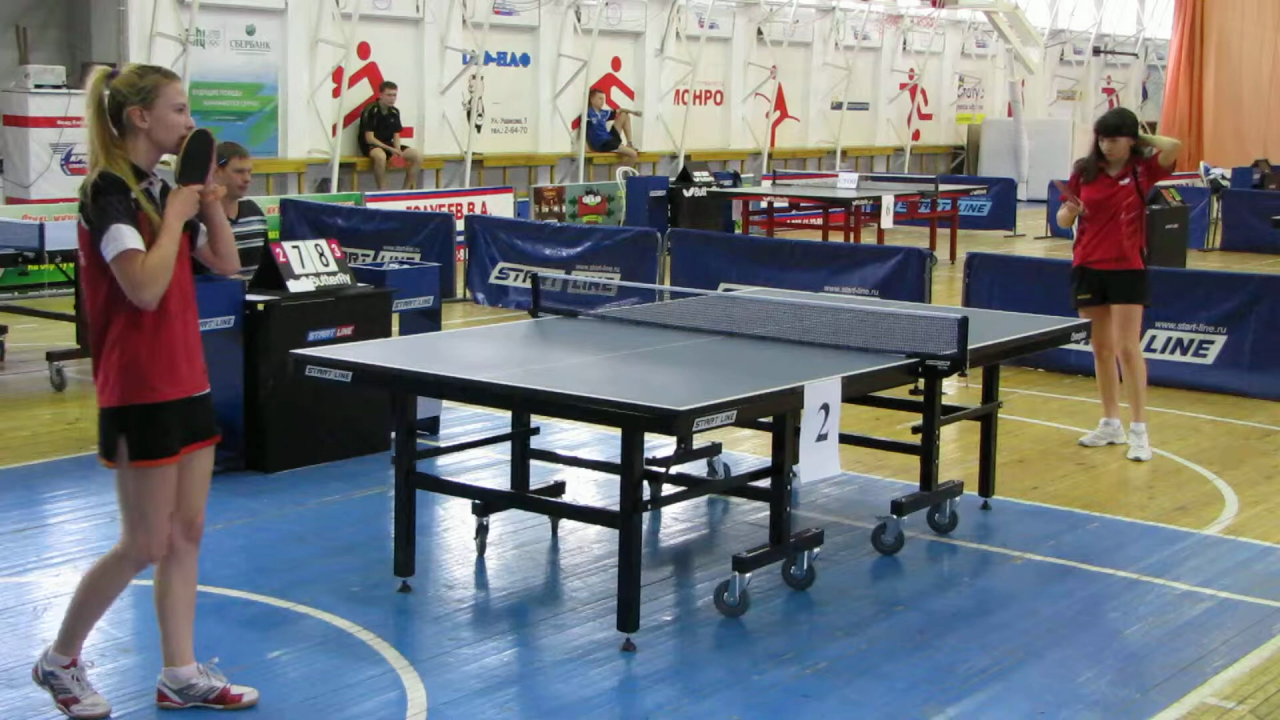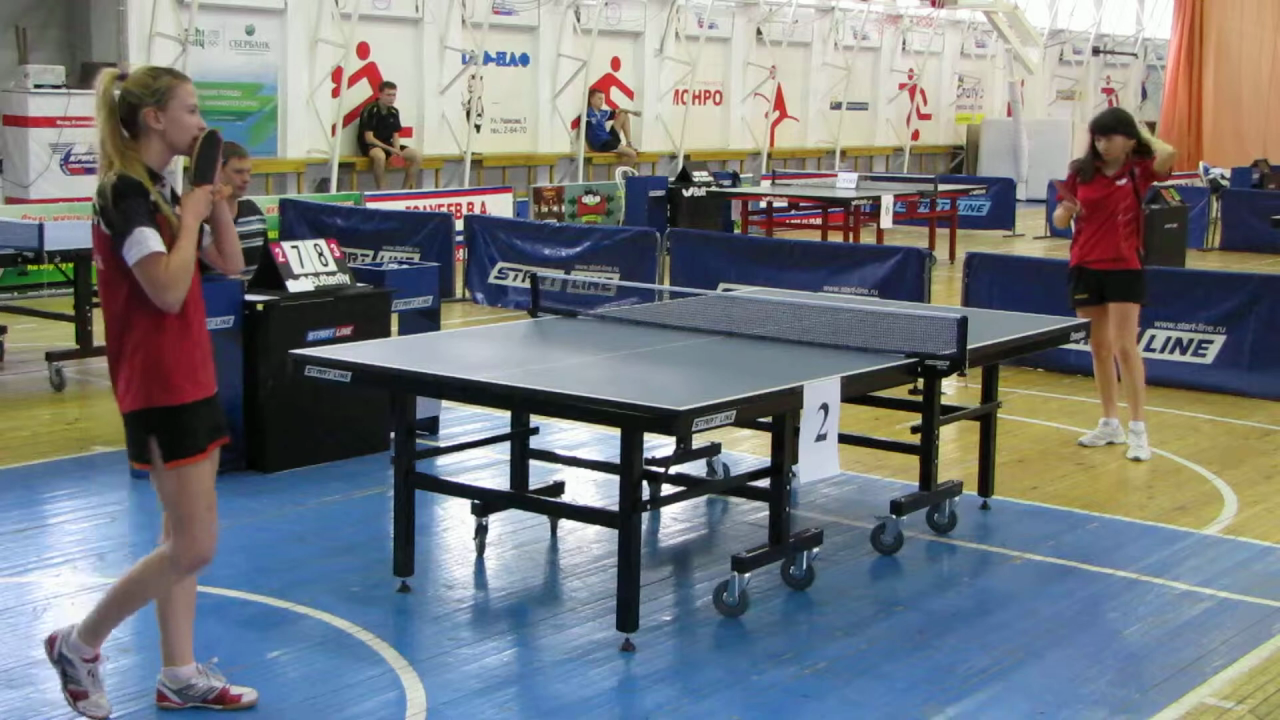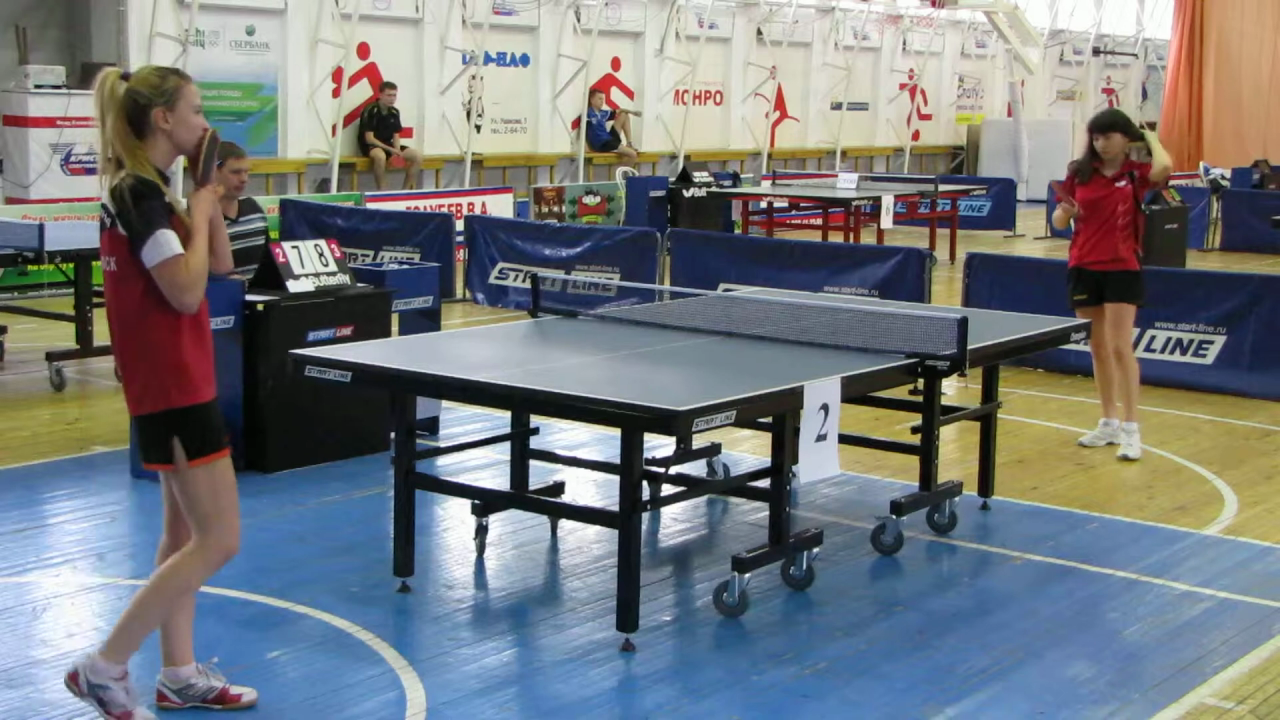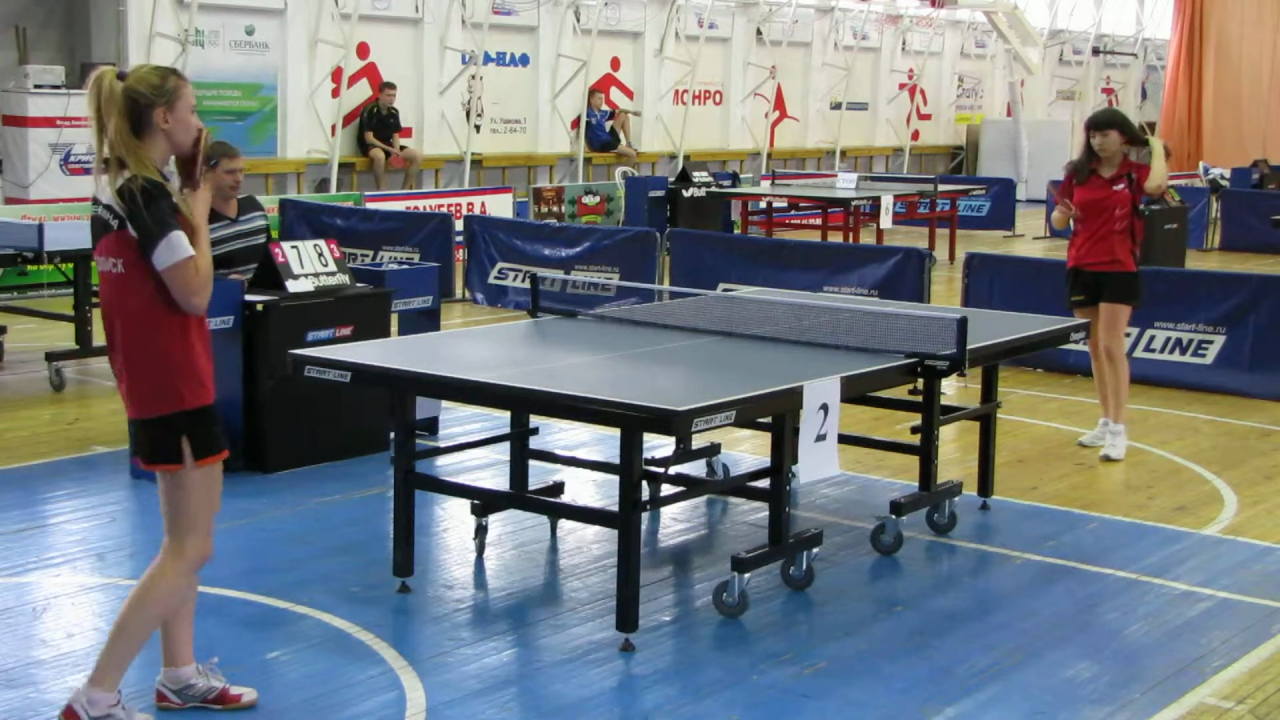
dt=0.2s
person 1, frame 1
left shoulder: (163, 188)
right shoulder: (106, 189)
left elbow: (227, 264)
right elbow: (144, 288)
left wrist: (209, 201)
right wrist: (176, 216)
left hip: (186, 379)
right hip: (140, 389)
left knee: (185, 533)
right knee: (143, 543)
right ankle: (60, 658)
person 1, frame 2
left shoulder: (164, 189)
right shoulder: (123, 191)
left elbow: (230, 264)
right elbow: (168, 291)
left wrist: (216, 200)
right wrist: (191, 217)
left hip: (191, 381)
right hip: (159, 389)
left knee: (186, 541)
right knee: (194, 547)
right ankle: (79, 643)
person 1, frame 3
left shoulder: (148, 189)
right shoulder: (138, 192)
left elbow: (222, 264)
right elbow: (187, 294)
left wrist: (210, 203)
right wrist: (199, 215)
left hip: (182, 383)
right hip: (171, 388)
left knee: (185, 534)
right knee: (219, 542)
right ankle: (102, 665)
person 1, frame 4
left shoulder: (122, 186)
right shoulder: (147, 193)
left elbow: (188, 268)
right elbow: (196, 294)
left wrist: (193, 195)
right wrist: (197, 214)
left hip: (157, 386)
right hip: (174, 388)
left knee: (182, 537)
right knee: (191, 548)
person 2, frame 1
left shoulder: (1142, 171)
right shoulder: (1084, 171)
left elbow: (1174, 146)
right elbow: (1062, 221)
left wrist: (1142, 138)
right wrist: (1070, 211)
left hip: (1127, 269)
right hip: (1088, 268)
left knee: (1127, 348)
right knee: (1100, 348)
left ankle: (1138, 430)
right ankle: (1111, 423)
person 2, frame 2
left shoulder: (1139, 171)
right shoulder: (1080, 171)
left elbow: (1168, 153)
right elbow: (1059, 221)
left wrist: (1144, 137)
right wrist: (1066, 210)
left hip: (1124, 269)
right hip: (1085, 268)
left knee: (1125, 347)
right knee: (1099, 348)
left ankle: (1137, 429)
right ankle: (1110, 423)
person 2, frame 3
left shoulder: (1137, 173)
right shoulder: (1079, 172)
left elbow: (1164, 167)
right elbow: (1058, 222)
left wrist: (1150, 137)
right wrist: (1065, 212)
left hip: (1122, 269)
right hip: (1084, 269)
left knee: (1120, 347)
right knee: (1098, 349)
left ankle: (1131, 429)
right ankle: (1109, 423)
person 2, frame 4
left shoulder: (1136, 173)
right shoulder: (1077, 173)
left elbow: (1158, 186)
right elbow: (1058, 222)
left wrist: (1156, 146)
right wrist: (1063, 213)
left hip: (1119, 270)
right hip: (1081, 269)
left knee: (1112, 348)
right knee: (1095, 349)
left ankle: (1118, 430)
right ankle: (1107, 422)
